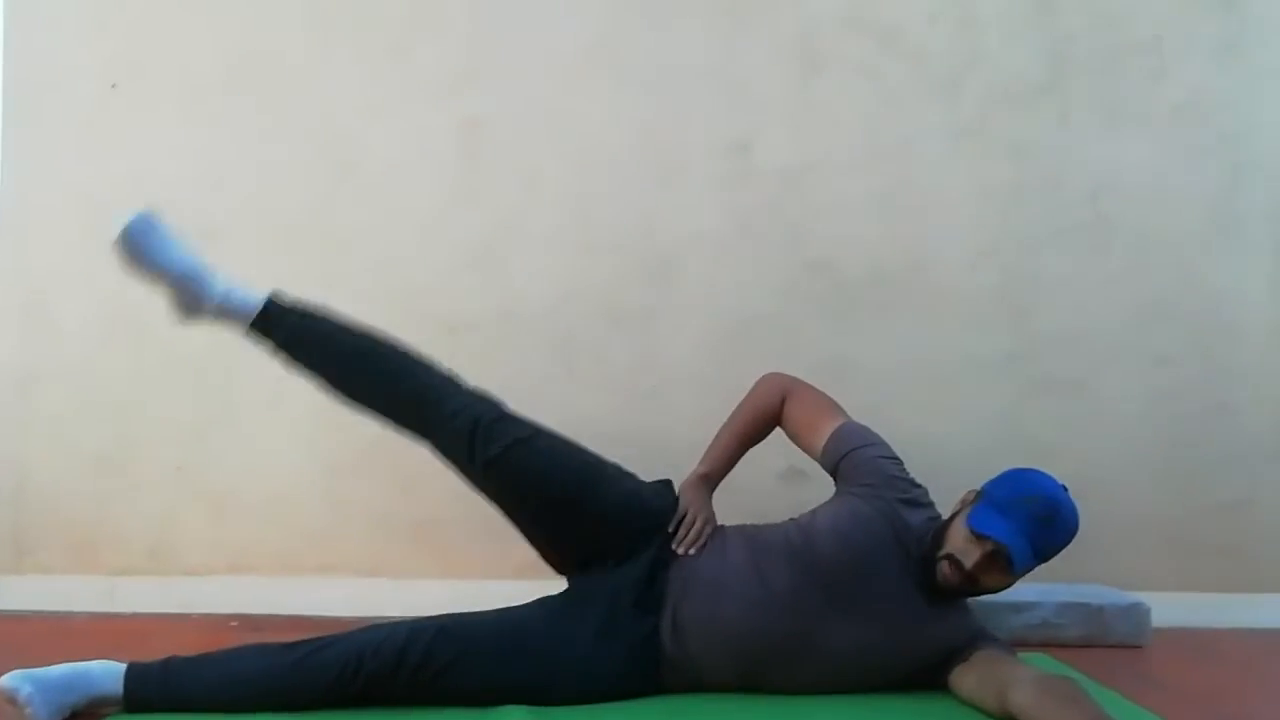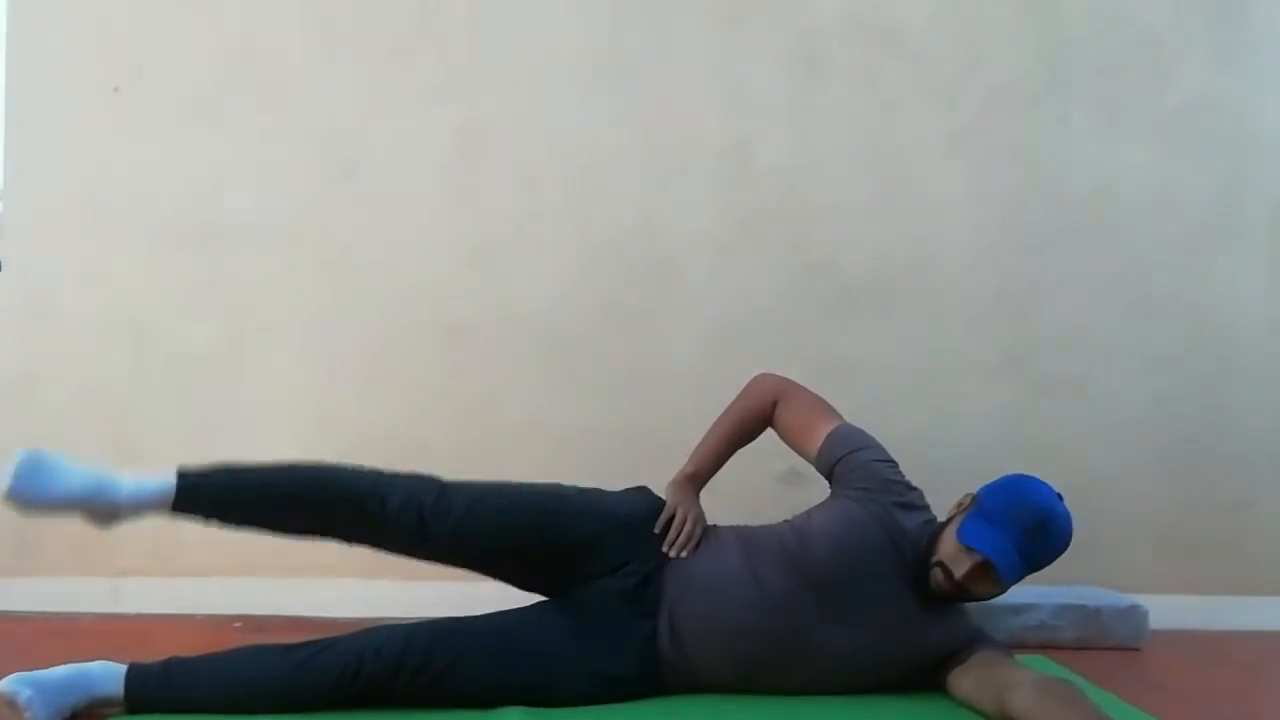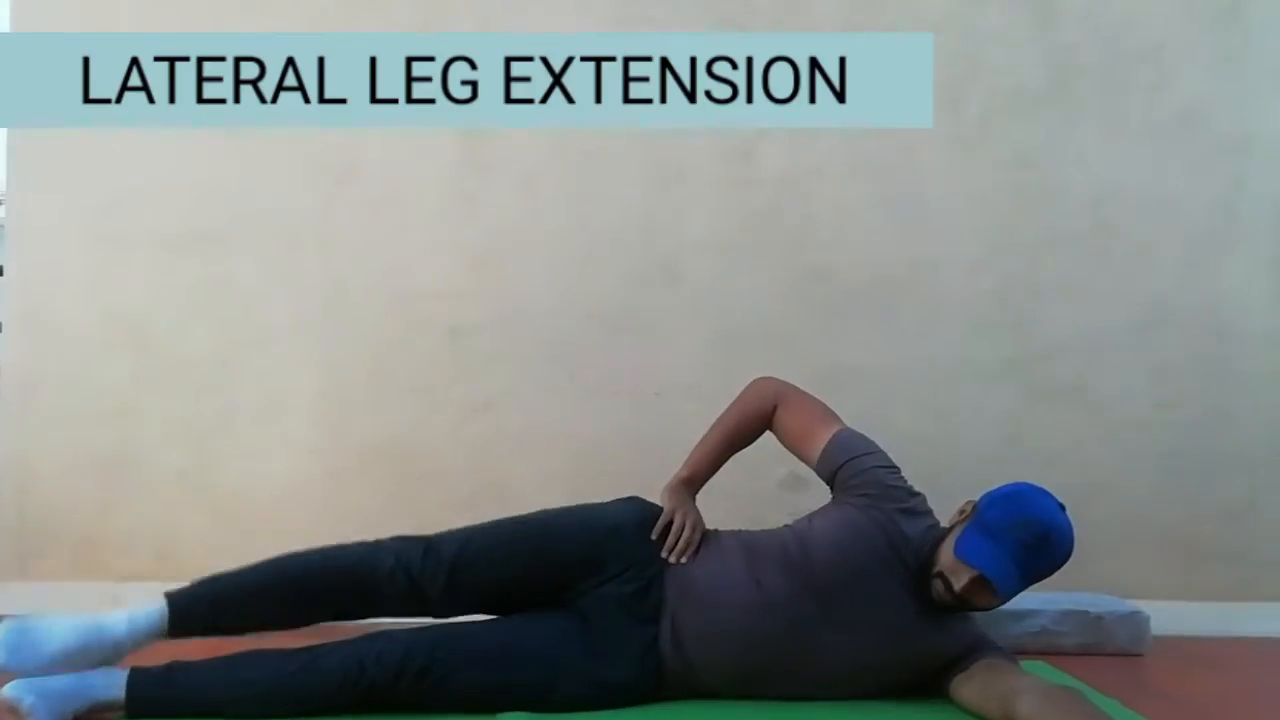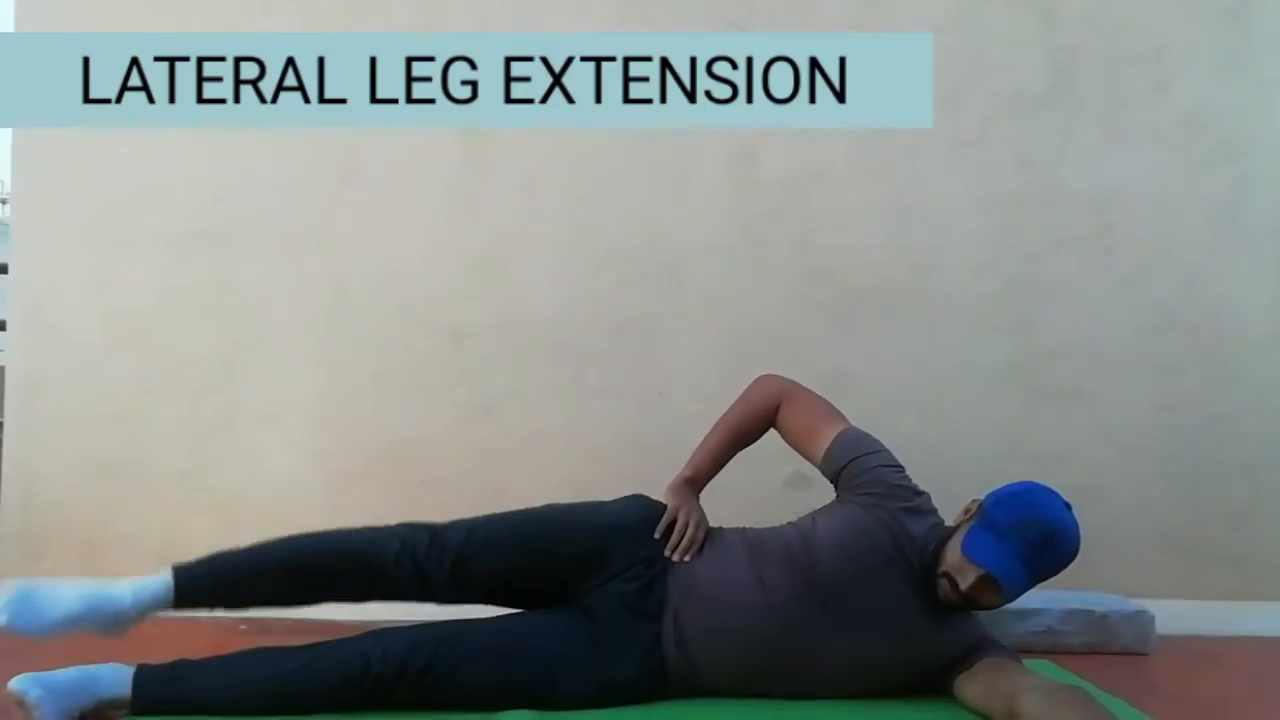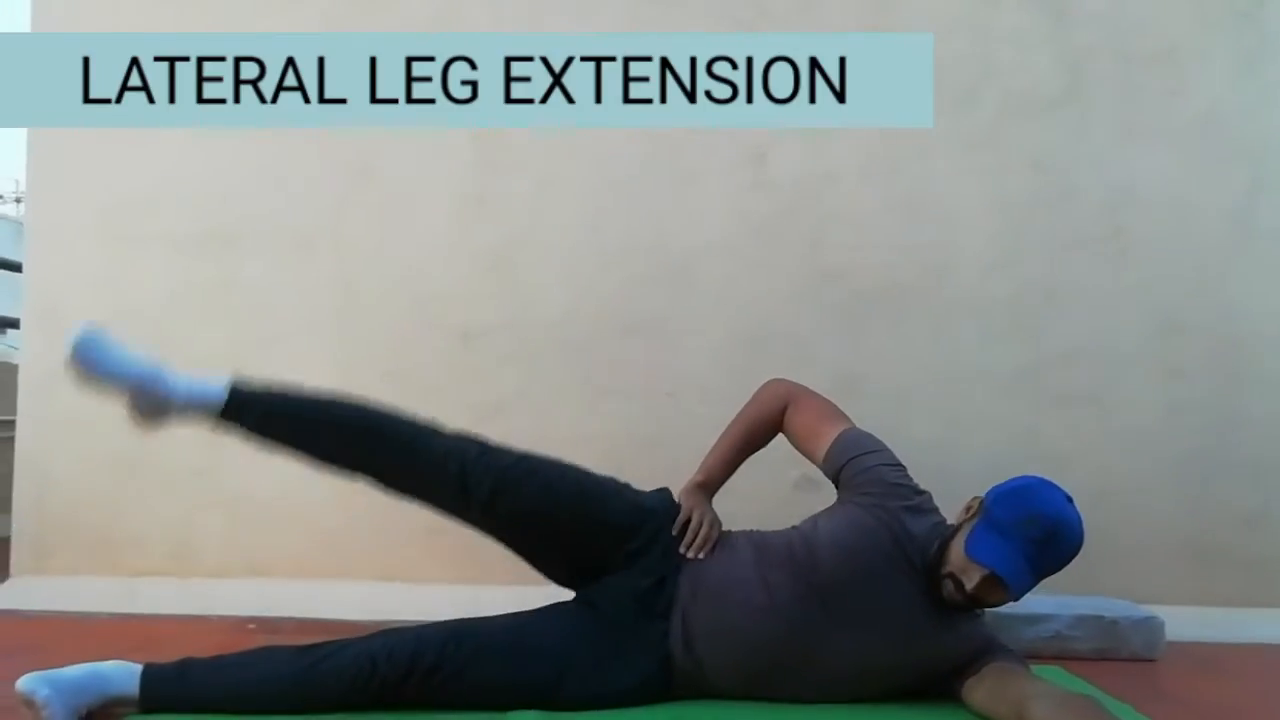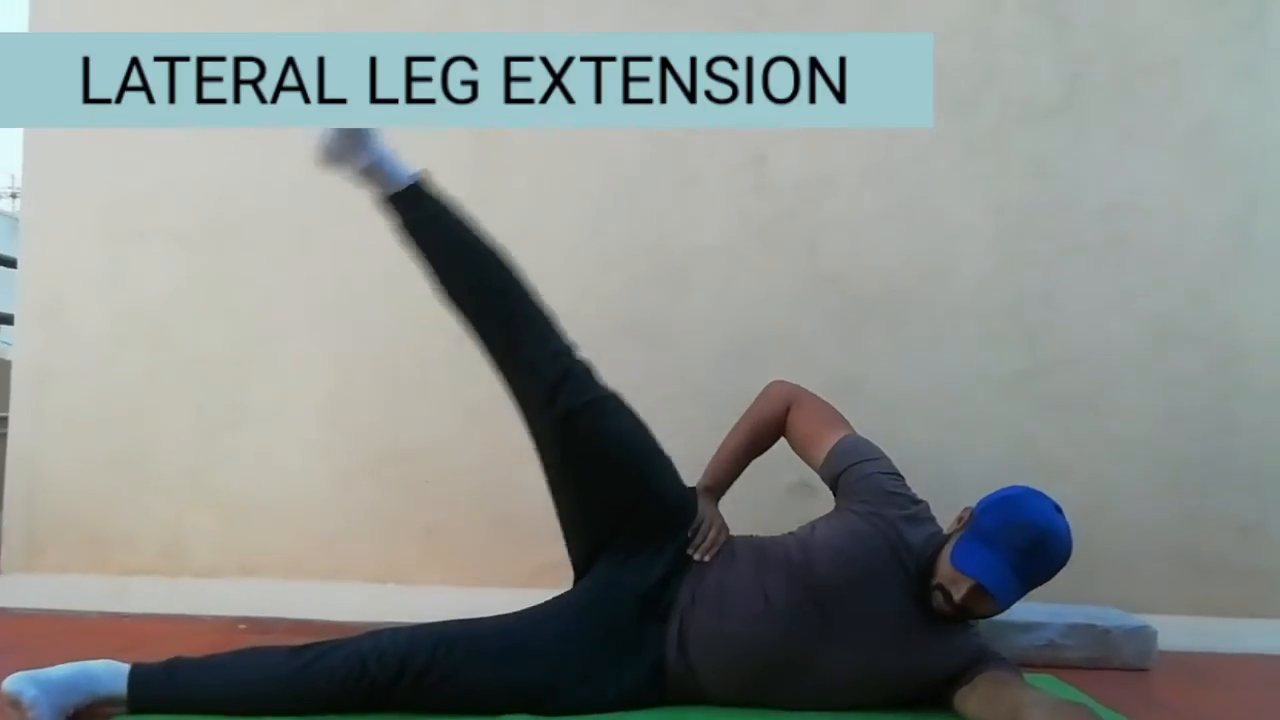
dt=0.2s
person 1, frame 1
right shoulder: (892, 498)
right elbow: (784, 387)
right wrist: (701, 479)
right hip: (650, 553)
right knee: (483, 436)
right ankle: (234, 299)
person 1, frame 2
right shoulder: (886, 496)
right elbow: (775, 388)
right wrist: (687, 481)
right hip: (631, 551)
right knee: (425, 513)
right ankle: (142, 489)
person 1, frame 3
right shoulder: (888, 500)
right elbow: (774, 393)
right wrist: (683, 484)
right hip: (636, 556)
right knee: (407, 572)
right ankle: (131, 623)
person 1, frame 4
right shoulder: (892, 497)
right elbow: (779, 390)
right wrist: (687, 482)
right hip: (634, 554)
right knee: (414, 557)
right ankle: (136, 592)
person 1, frame 5
right shoulder: (898, 503)
right elbow: (785, 394)
right wrist: (701, 486)
right hip: (647, 551)
right knee: (451, 464)
right ankle: (190, 393)
person 1, frame 6
right shoulder: (892, 511)
right elbow: (785, 396)
right wrist: (708, 494)
right hip: (654, 548)
right knee: (558, 380)
right ankle: (388, 171)
